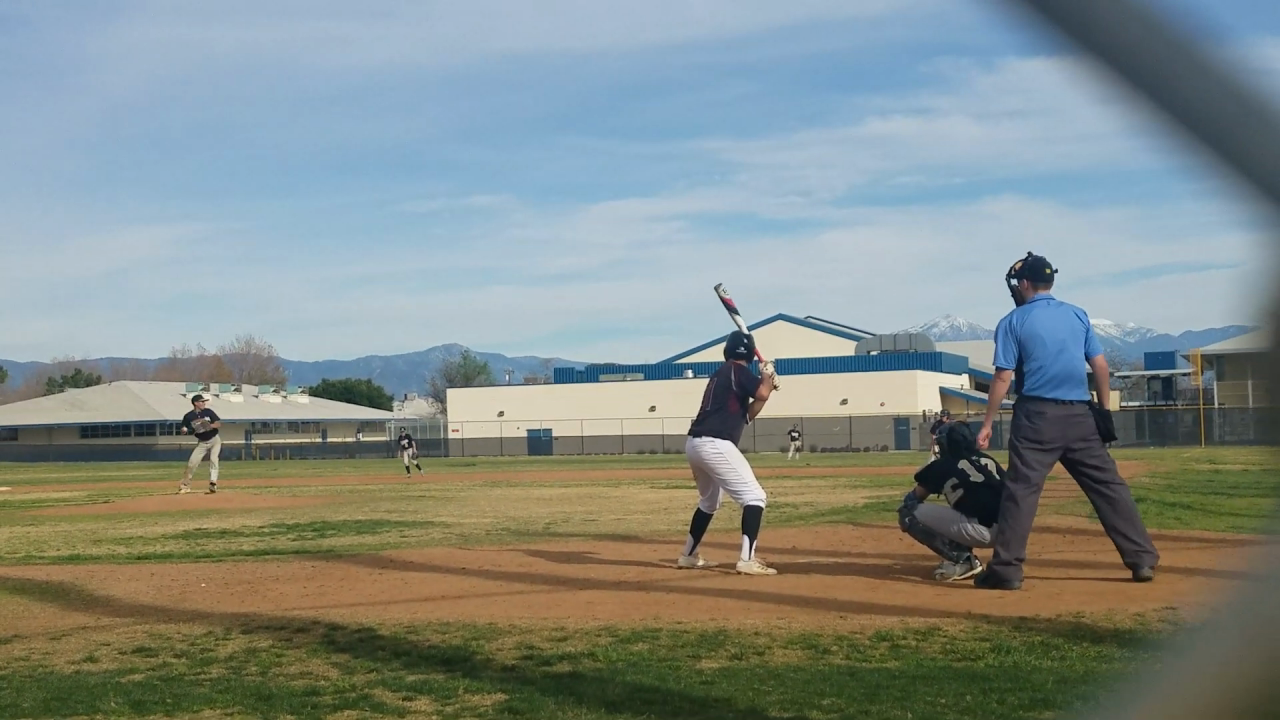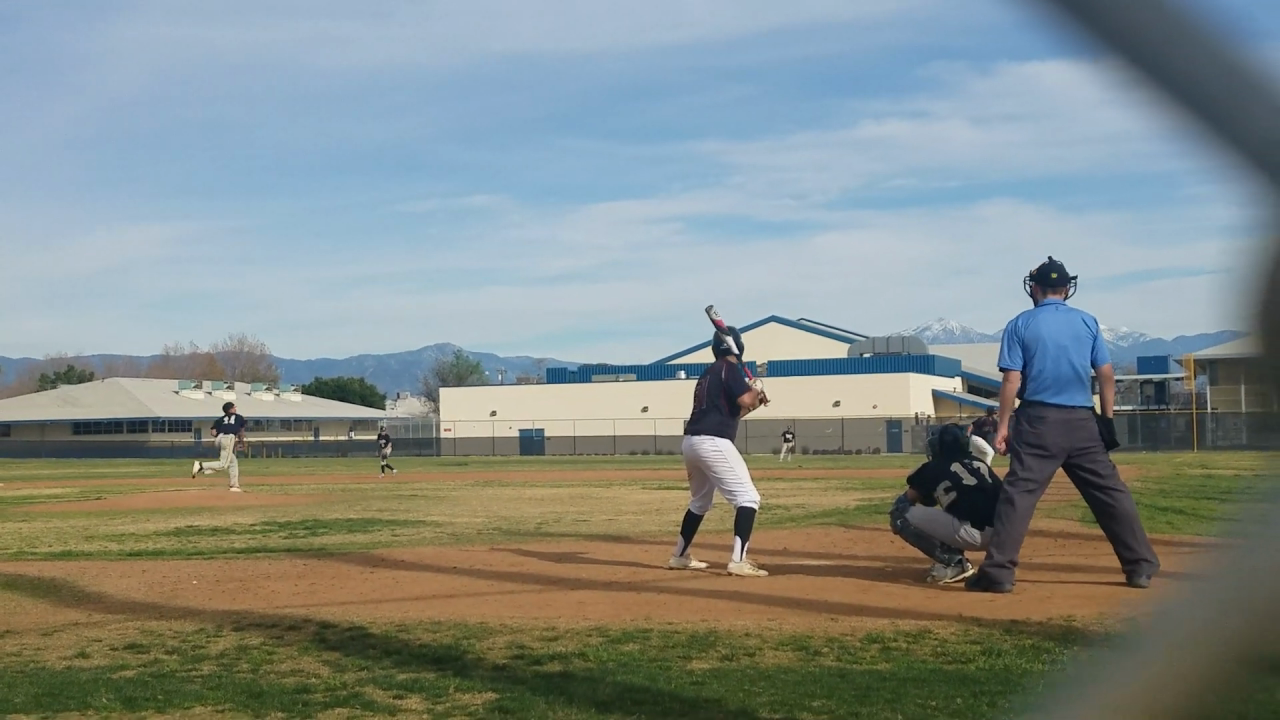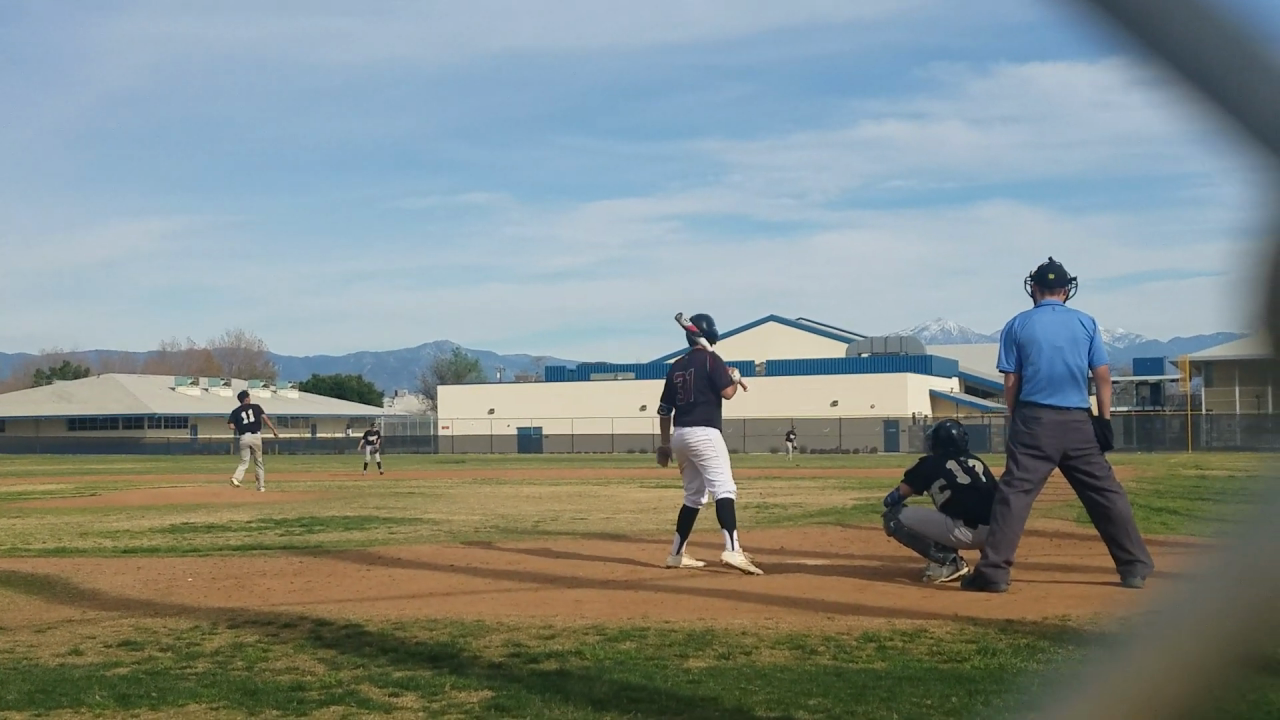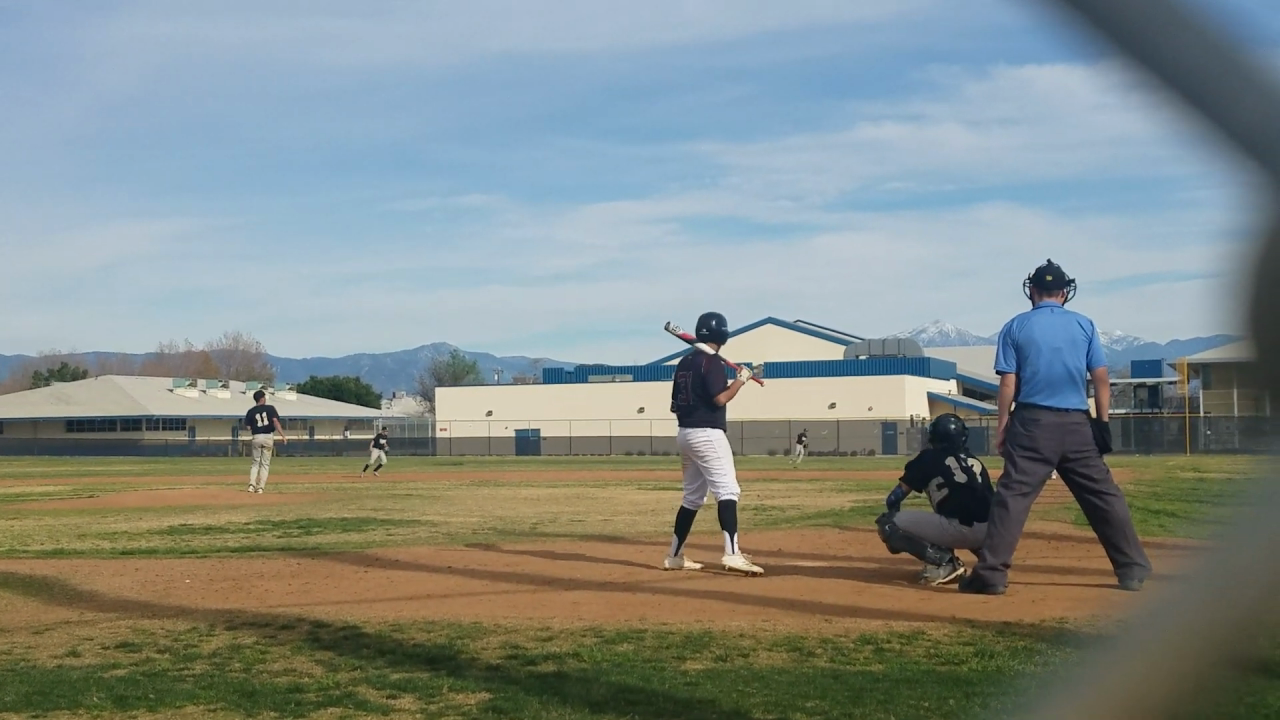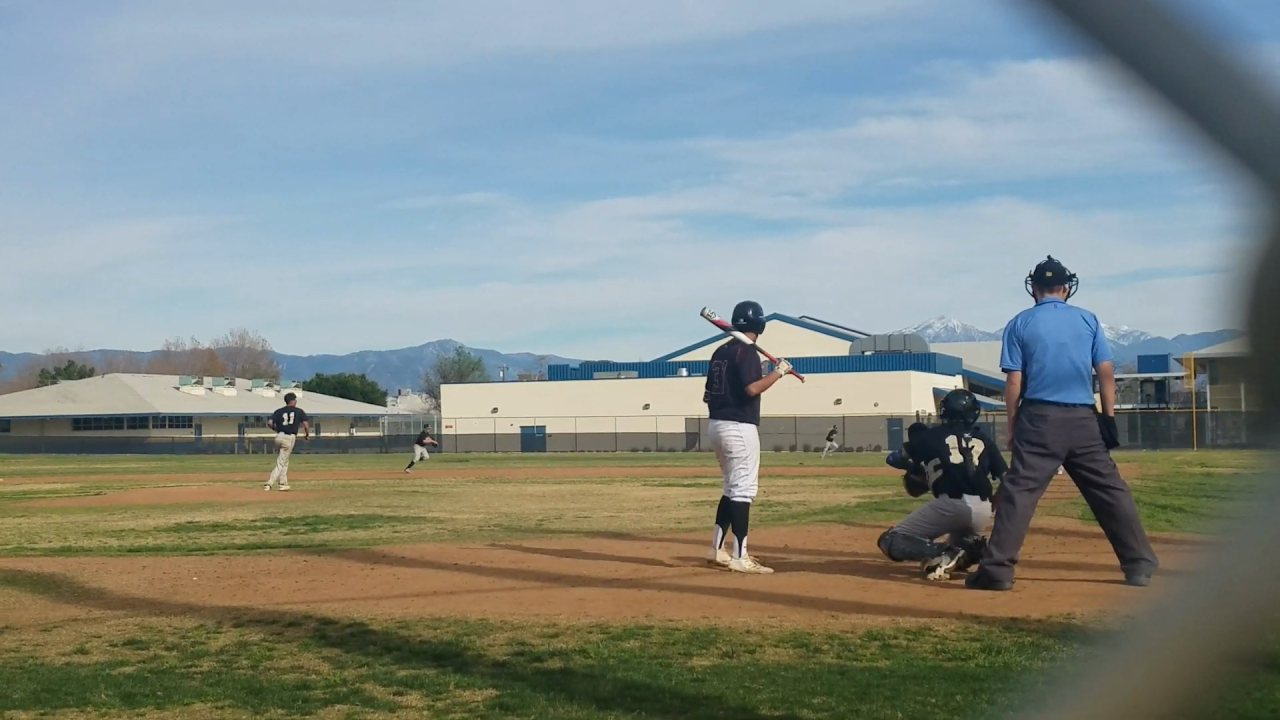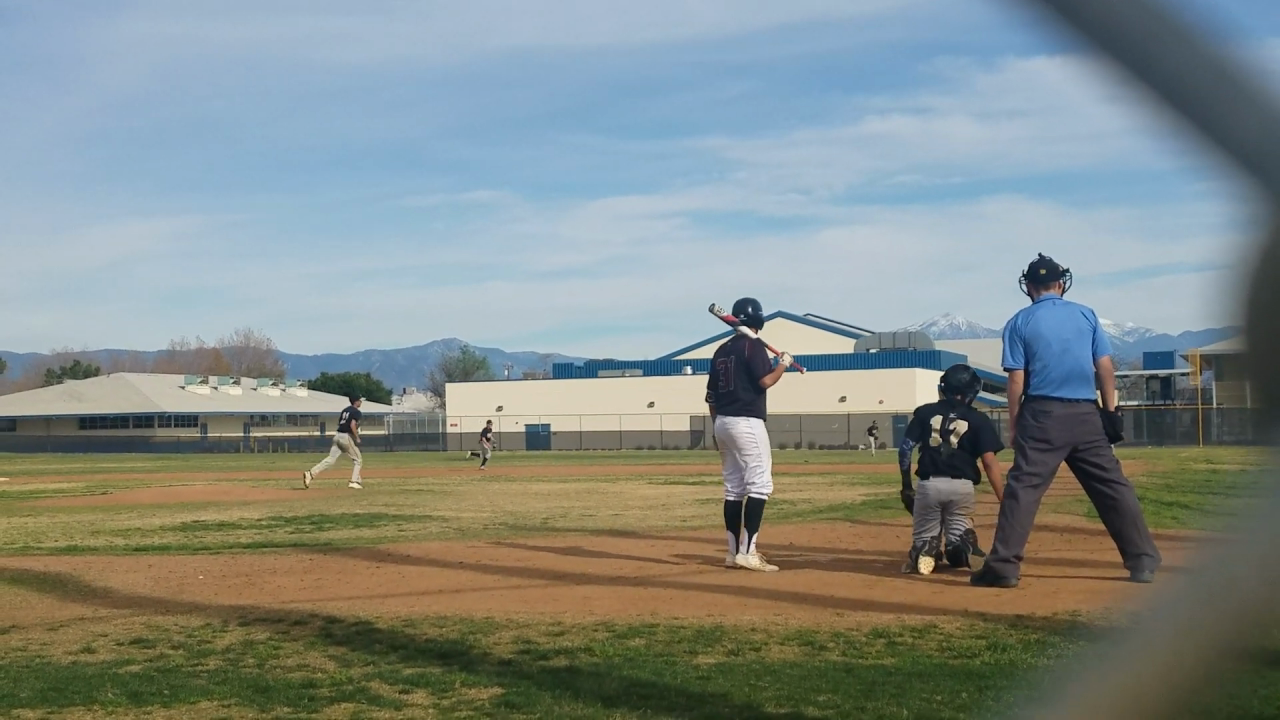
dt=0.5s
person 1, frame 1
left shoulder: (1013, 322)
right shoulder: (1078, 316)
left elbow: (1004, 377)
right elbow: (1101, 367)
left wrist: (988, 423)
right wrist: (1103, 410)
left hip: (1037, 415)
right hip: (1080, 414)
left knee: (1021, 491)
right knee: (1107, 486)
left ankle: (1005, 569)
right ankle: (1142, 559)
person 1, frame 2
left shoulder: (1020, 324)
right shoulder: (1088, 322)
left elbow: (1013, 381)
right elbow: (1106, 374)
left wrist: (1003, 426)
right wrist: (1107, 419)
left hip: (1038, 420)
right hip: (1082, 420)
left knee: (1019, 493)
right knee: (1110, 492)
left ankle: (998, 572)
right ankle: (1141, 567)
person 1, frame 3
left shoulder: (1017, 325)
right shoulder: (1086, 322)
left elbow: (1011, 383)
right elbow: (1102, 376)
left wrist: (1016, 423)
right wrist: (1104, 420)
left hip: (1034, 420)
right hip: (1079, 421)
left knee: (1015, 493)
right knee: (1105, 493)
left ankle: (993, 572)
right ankle: (1135, 568)
person 1, frame 4
left shoulder: (1016, 327)
right shoulder: (1084, 325)
left elbow: (1008, 384)
right elbow: (1101, 377)
left wrist: (1002, 428)
right wrist: (1103, 423)
left hip: (1032, 423)
right hip: (1077, 423)
left knee: (1013, 496)
right knee: (1104, 496)
left ankle: (991, 574)
right ankle: (1133, 570)
person 1, frame 5
left shoulder: (1020, 323)
right shoulder: (1088, 319)
left elbow: (1015, 382)
right elbow: (1106, 372)
left wrist: (1012, 427)
right wrist: (1108, 417)
left hip: (1039, 418)
right hip: (1084, 419)
left knee: (1020, 491)
right knee: (1110, 491)
left ankle: (997, 570)
right ankle: (1140, 565)
person 1, frame 6
left shoulder: (1020, 322)
right shoulder: (1087, 315)
left elbow: (1016, 380)
right elbow: (1105, 367)
left wrist: (1014, 425)
right wrist: (1110, 412)
left hip: (1041, 415)
right hip: (1086, 414)
left knee: (1023, 487)
right knee: (1113, 486)
left ankle: (1003, 566)
right ankle: (1144, 561)
person 2, frame 1
left shoulder: (721, 374)
right shoulder: (737, 370)
left elbow: (747, 415)
right elbow: (761, 393)
left wrist: (767, 386)
right wrist: (767, 377)
left hip: (695, 444)
right hip: (715, 445)
left knee: (709, 501)
right knee: (754, 496)
left ankle: (689, 555)
right ankle: (747, 560)
person 2, frame 2
left shoulder: (708, 373)
right shoulder: (730, 368)
right elbow: (744, 400)
left wrist: (755, 403)
right wrist: (756, 390)
left hip: (691, 443)
right hip: (713, 443)
left knee: (700, 502)
right knee: (748, 498)
left ankle: (680, 556)
right ankle: (738, 560)
person 2, frame 3
left shoulder: (676, 366)
right shoulder: (710, 359)
left elbow: (665, 408)
right elbow: (728, 392)
left wrist: (665, 443)
right wrist: (735, 378)
left hip: (680, 434)
right hip: (704, 433)
left knee: (694, 495)
right knee: (724, 488)
left ankle: (677, 554)
right ankle: (733, 550)
person 2, frame 4
left shoulder: (684, 363)
right shoulder: (711, 362)
left elbow: (675, 405)
right elbow: (720, 398)
right wrist: (742, 378)
left hip: (686, 434)
right hip: (707, 434)
left knee: (692, 496)
right knee: (727, 490)
left ankle: (675, 556)
right ankle: (733, 553)
person 2, frame 5
left shoulder: (720, 352)
right shoulder: (746, 351)
left elbow: (708, 395)
right elbow: (752, 388)
right wrist: (779, 371)
left hip: (716, 425)
right hip: (738, 427)
left knee: (732, 489)
right knee: (743, 489)
left ankle: (717, 548)
right ankle: (739, 557)
person 2, frame 6
left shoulder: (721, 351)
right shoulder: (753, 345)
left elbow: (711, 395)
right elbow: (765, 381)
right wrist: (783, 363)
left hip: (723, 423)
right hip: (747, 423)
left knee: (733, 489)
right knee: (760, 485)
left ankle: (734, 552)
right ankle: (748, 552)
person 3, frame 1
left shoulder: (942, 465)
right shoulder: (988, 460)
left elbow: (911, 500)
left hip: (981, 531)
left knee: (908, 512)
left ankle: (961, 560)
right ankle: (964, 556)
person 3, frame 2
left shoulder: (934, 468)
right shoulder: (980, 464)
left elbow: (902, 503)
left hip: (972, 534)
left knee: (899, 515)
left ankle: (952, 562)
person 3, frame 3
left shoulder: (930, 463)
right shoulder: (976, 462)
left elbow: (891, 500)
left hip: (966, 532)
left knee: (892, 517)
left ankle: (946, 561)
person 3, frame 4
left shoulder: (928, 458)
right shoulder: (974, 461)
left elbow: (894, 498)
left wrist: (895, 520)
left hip: (960, 530)
right hip: (988, 532)
left knee: (886, 523)
left ankle: (942, 561)
person 3, frame 5
left shoulder: (931, 434)
right shoulder: (983, 439)
left elbow: (894, 458)
right elbow: (1005, 479)
left wrist: (914, 468)
left hip: (949, 503)
right hip: (982, 509)
left knee: (889, 544)
right knee: (954, 559)
left ankle: (940, 554)
right ankle: (974, 550)
person 3, frame 6
left shoulder: (926, 412)
right shoulder: (979, 420)
left elbow: (905, 448)
right elbow: (989, 463)
left wrist: (906, 484)
left hip: (929, 484)
right hip: (962, 487)
left knee: (922, 543)
right knee: (956, 555)
left ankle: (926, 548)
right ankle: (965, 544)
